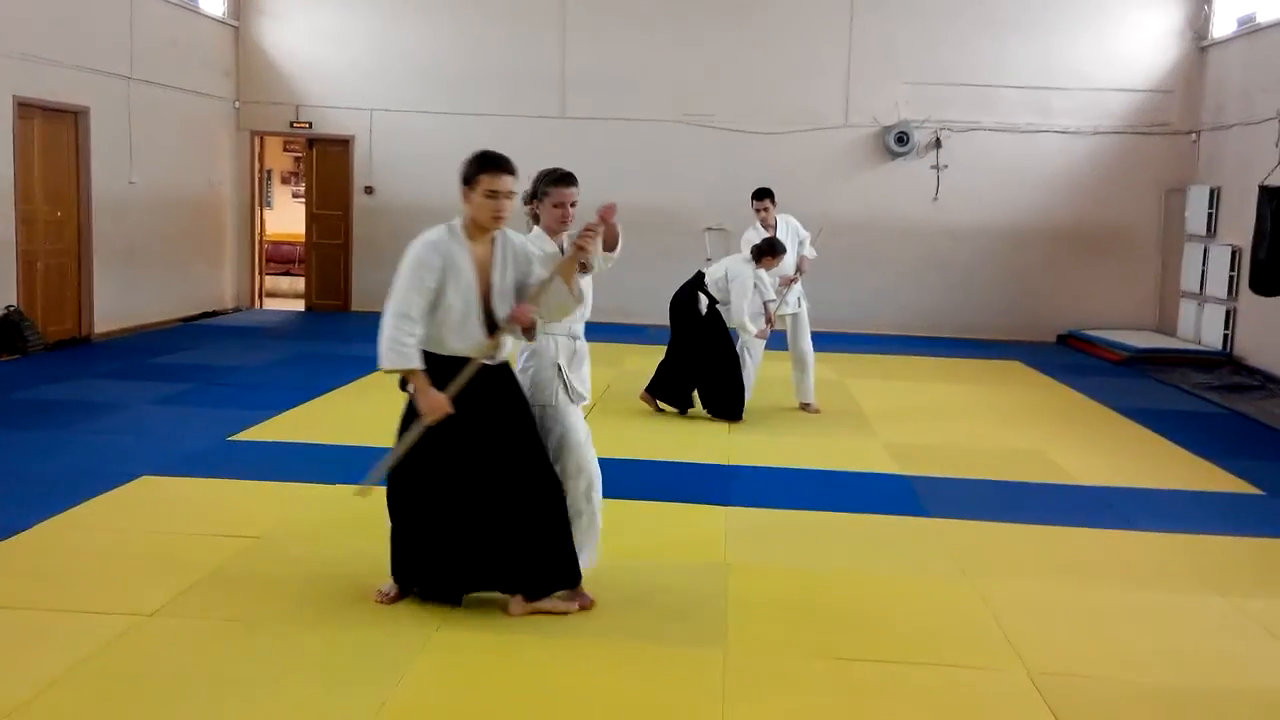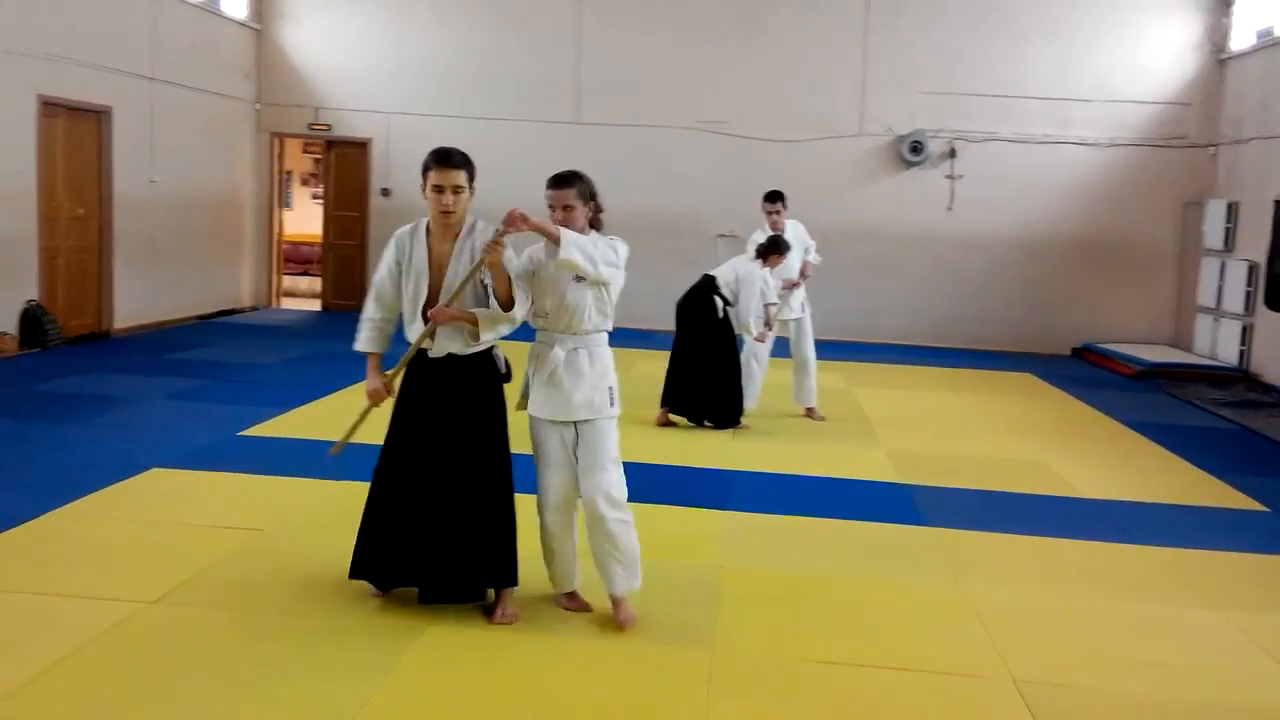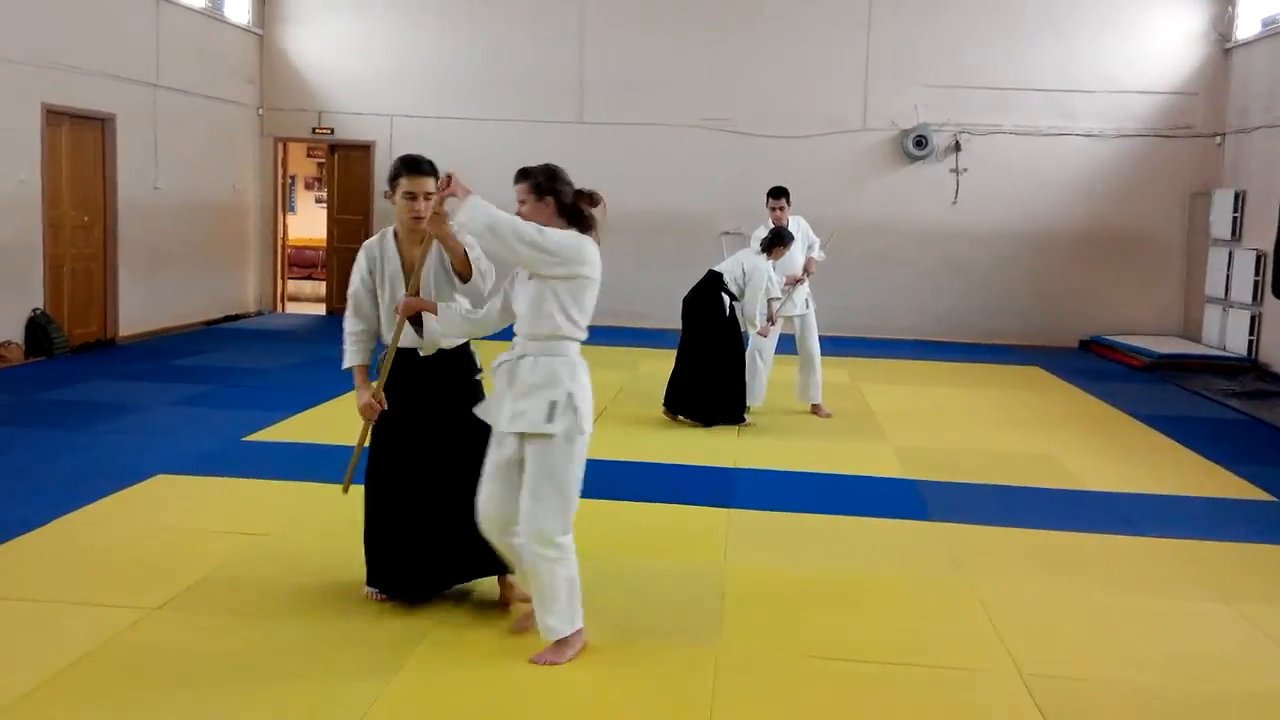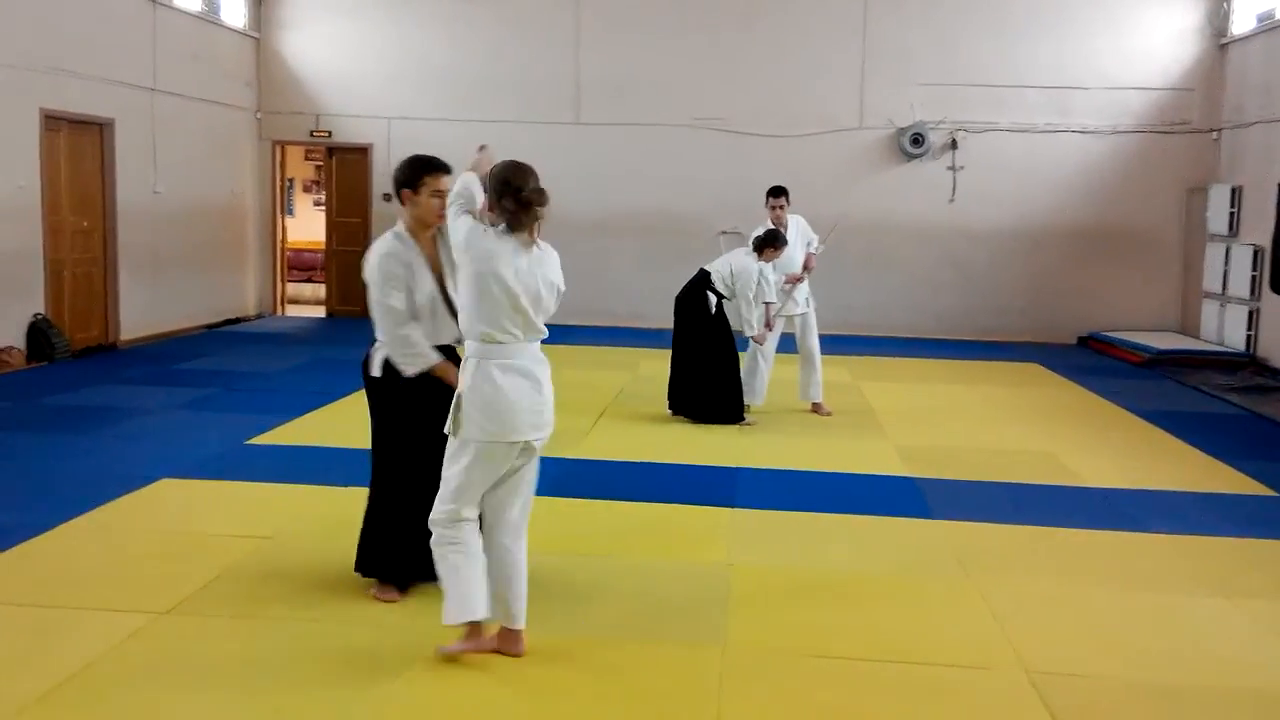
dt=0.4s
person 1, frame 1
left shoulder: (577, 245)
right shoulder: (528, 249)
left elbow: (602, 255)
left wrist: (609, 228)
left hip: (572, 360)
right hip: (546, 363)
left knee: (568, 466)
right knee: (582, 470)
person 1, frame 2
left shoulder: (613, 251)
right shoulder: (537, 255)
left elbow: (583, 255)
right elbow: (515, 305)
left wrist: (539, 228)
left hip: (593, 374)
right hip: (545, 374)
left knee: (604, 490)
right knee: (554, 493)
left ankle: (620, 590)
right ankle: (566, 584)
person 1, frame 3
left shoulder: (576, 250)
right shoulder: (534, 261)
left elbow: (497, 229)
right elbow: (491, 317)
left wrist: (462, 197)
right wrist: (434, 308)
left hip: (557, 390)
right hip: (523, 387)
left knee: (542, 520)
right knee: (494, 509)
left ankle: (568, 629)
right ankle: (544, 596)
person 1, frame 4
left shoulder: (473, 242)
right shoulder: (550, 259)
left elbow: (461, 205)
left wrist: (484, 173)
left hip: (488, 388)
right hip: (532, 385)
left knee: (453, 513)
right knee: (506, 517)
left ankle: (473, 623)
right ankle: (511, 629)
person 2, frame 1
left shoulder: (514, 248)
right shoulder: (432, 247)
left elbow: (551, 306)
right elbow: (401, 321)
left wrist: (571, 264)
right wrist: (421, 389)
left hip: (494, 381)
right hip: (440, 379)
left knee: (524, 478)
right knee: (422, 487)
left ankle: (527, 589)
right ankle: (408, 576)
person 2, frame 2
left shoulder: (487, 240)
right shoulder: (404, 242)
left elbow: (507, 312)
right elbow: (379, 308)
left wrist: (497, 267)
right wrist: (373, 370)
left hip: (476, 376)
right hip: (423, 373)
left knee: (483, 480)
right knee: (402, 473)
left ankle: (501, 588)
right ankle: (392, 569)
person 2, frame 3
left shoulder: (457, 239)
right shoulder: (373, 252)
left elbow: (482, 287)
right elbow: (358, 324)
left wrist: (447, 239)
right wrist: (362, 386)
left hip: (453, 371)
right hip: (402, 376)
left knee: (474, 471)
right knee: (391, 480)
left ankle: (503, 574)
right ankle: (391, 575)
person 2, frame 4
left shoulder: (450, 238)
right shoulder: (387, 255)
right elbow: (400, 335)
right wrist: (456, 378)
left hip: (443, 364)
right hip: (401, 374)
right knee: (402, 473)
right ankle: (386, 570)
person 3, frame 1
left shoulder: (789, 222)
right shoulder: (750, 237)
left elbow: (805, 239)
left wrist: (804, 256)
right wrist: (778, 281)
left hip: (793, 295)
left knee: (803, 349)
right knee: (749, 348)
left ankle: (806, 399)
person 3, frame 2
left shoulder: (797, 228)
right shoulder: (758, 240)
left elbow: (809, 247)
left wrist: (809, 262)
right wrist: (781, 284)
left hip: (796, 300)
left knee: (805, 354)
right knee: (755, 353)
left ankle: (809, 405)
right ankle: (742, 404)
person 3, frame 3
left shoulder: (800, 224)
right shoulder: (760, 236)
left elbow: (814, 243)
left wrist: (812, 259)
right wrist: (784, 280)
left hip: (800, 297)
left knee: (811, 350)
right knee: (759, 350)
left ankle: (815, 402)
right ankle: (747, 402)
person 3, frame 4
left shoulder: (799, 222)
right shoulder: (760, 236)
left elbow: (813, 240)
left wrist: (811, 255)
right wrist: (785, 278)
left hip: (800, 295)
left knee: (811, 349)
right knee: (761, 349)
left ankle: (815, 400)
right ankle: (747, 400)
person 4, frame 1
left shoulder: (748, 261)
right shoulder: (744, 274)
left elbow: (759, 278)
right elbow: (738, 315)
right wrist: (755, 332)
left hip: (689, 302)
right hip: (694, 306)
left knee: (686, 353)
right knee: (720, 354)
left ankle: (652, 393)
right ankle: (724, 410)
person 4, frame 2
left shoulder: (750, 261)
right shoulder: (753, 274)
left elbow: (765, 278)
right elbow: (745, 313)
left wrist: (769, 310)
right wrist: (754, 334)
left hip: (692, 302)
right hip: (707, 308)
left knee: (686, 357)
right knee: (722, 362)
left ankle: (665, 412)
right ankle: (724, 417)
person 4, frame 3
left shoulder: (753, 254)
right shoulder: (759, 268)
right elbow: (750, 305)
left wrist: (771, 304)
right wrist: (757, 328)
left hip: (697, 298)
right hip: (713, 304)
left knee: (693, 354)
right knee: (727, 358)
left ankle: (673, 406)
right ankle: (728, 414)
person 4, frame 4
left shoulder: (747, 254)
right shoulder: (748, 268)
left elbow: (764, 274)
right elbow: (745, 304)
left wrist: (768, 309)
right wrist: (753, 332)
left hip: (689, 298)
right hip: (702, 303)
left knee: (690, 353)
right knee: (721, 356)
left ankle: (682, 406)
right ankle: (728, 413)
